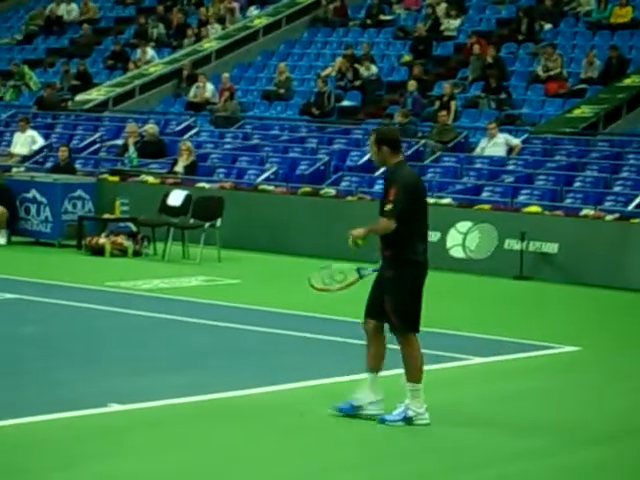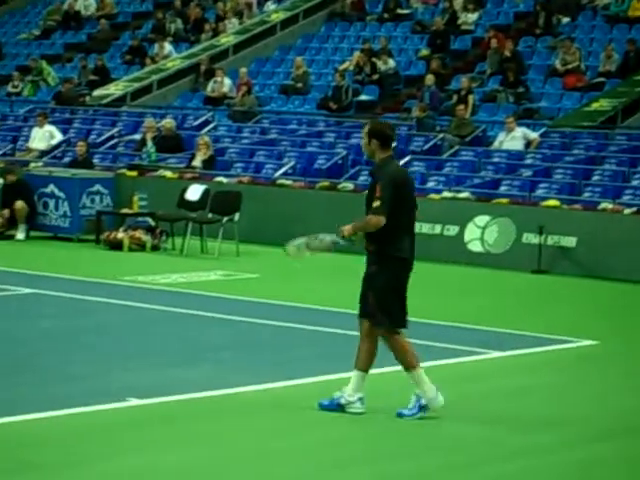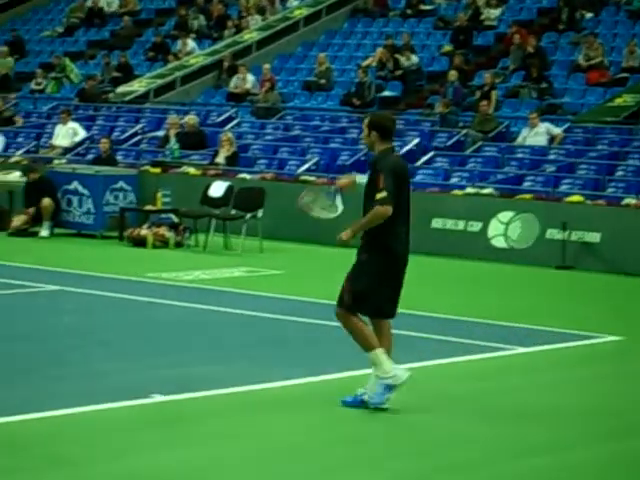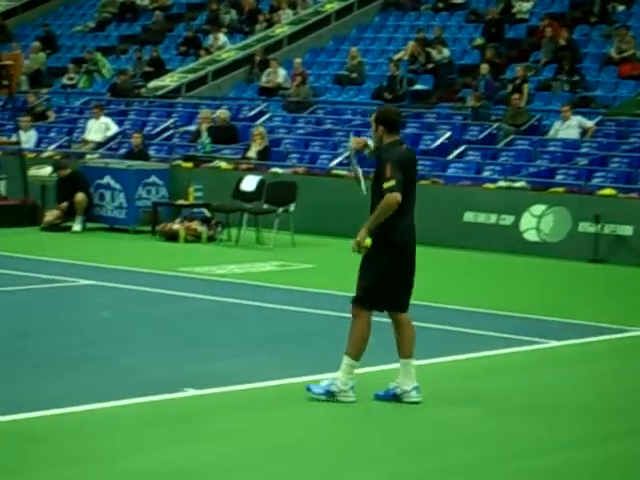
dt=0.2s
person 1, frame 1
left shoulder: (401, 179)
right shoulder: (403, 175)
left elbow: (387, 223)
left wrist: (363, 232)
left hip: (404, 267)
right hip: (396, 264)
left knee: (405, 334)
right knee: (373, 325)
left ankle: (417, 408)
right ankle: (369, 397)
person 1, frame 2
left shoulder: (386, 175)
right shoulder: (395, 171)
left elbow: (377, 219)
right elbow: (406, 213)
left wrist: (354, 228)
right wrist: (362, 228)
left hip: (389, 262)
right hip: (386, 259)
left knee: (388, 330)
right knee: (368, 325)
left ankle: (428, 394)
right ankle: (352, 395)
person 1, frame 3
left shoulder: (385, 165)
right shoulder: (394, 161)
left elbow: (384, 210)
left wrist: (353, 230)
right wrist: (356, 180)
left hip: (379, 251)
right hip: (393, 250)
left knee: (345, 310)
right knee: (379, 318)
left ankle: (388, 371)
right ankle: (377, 390)
person 1, frame 4
left shoulder: (391, 157)
right shoulder: (402, 152)
left elbow: (393, 198)
left wrist: (367, 229)
right wrist: (367, 143)
left hip: (385, 243)
right hip: (402, 243)
left knee: (362, 309)
right knee: (398, 311)
left ankle: (342, 383)
right ankle: (408, 384)
